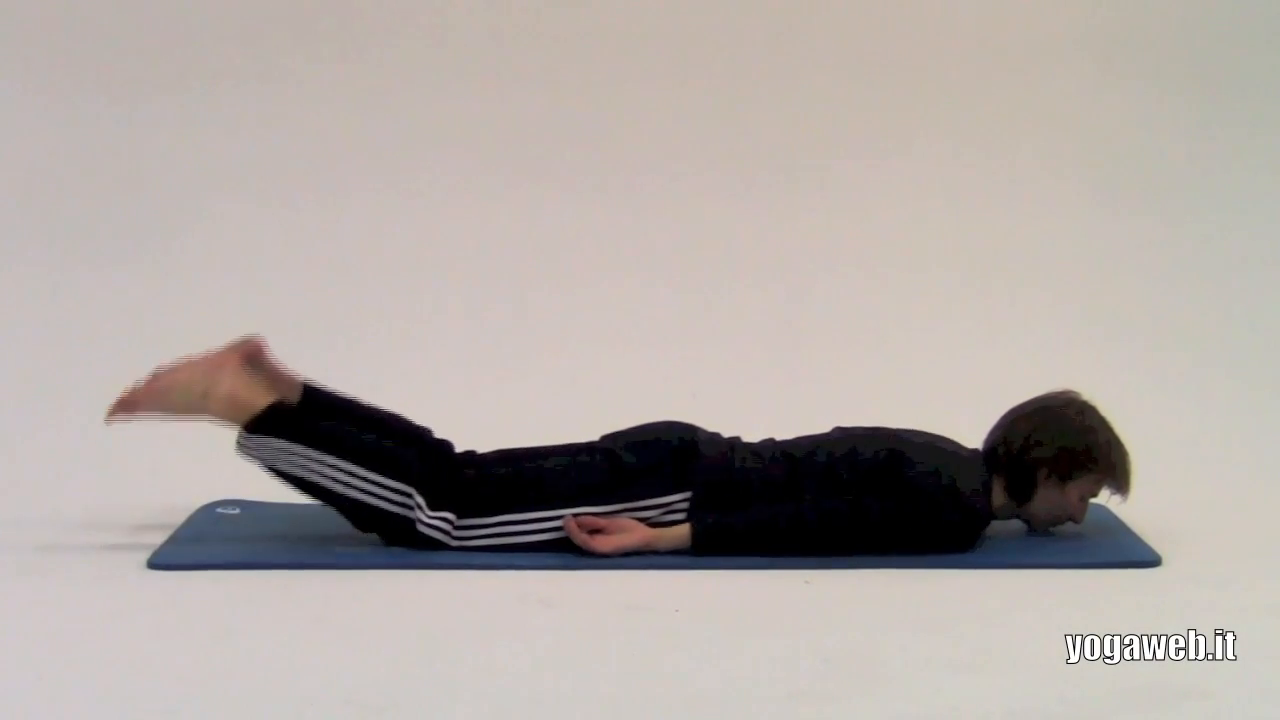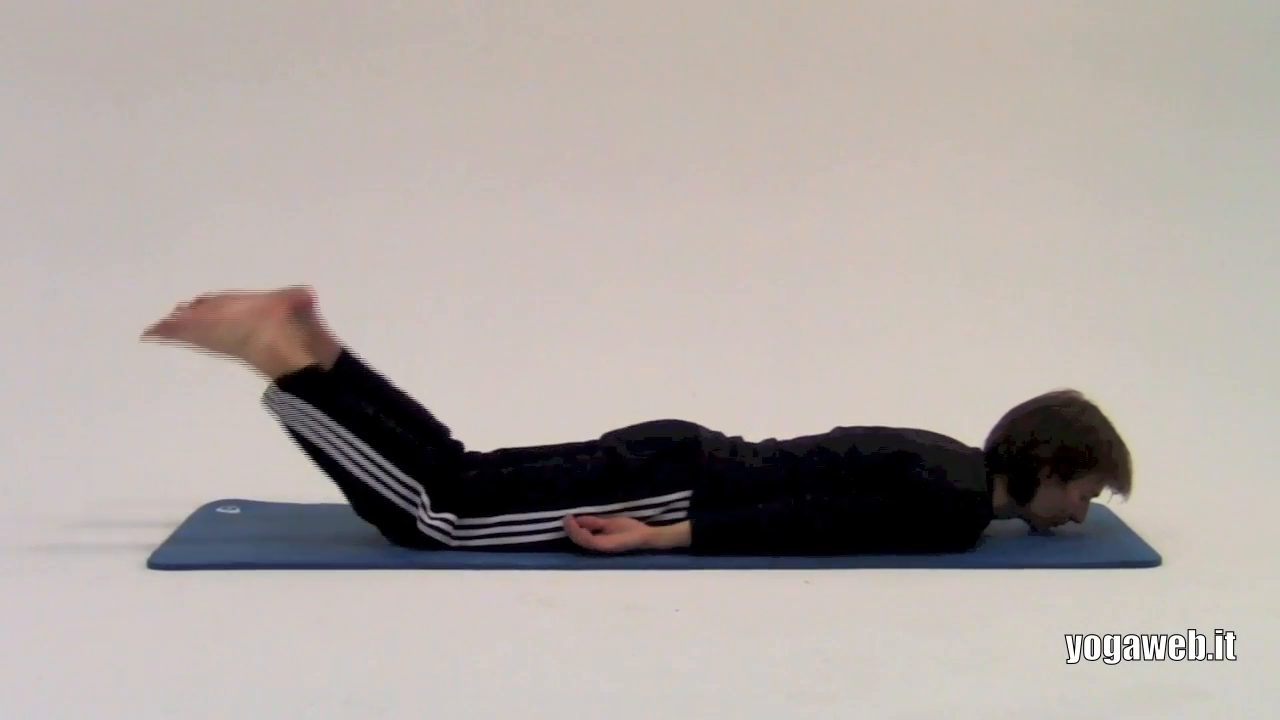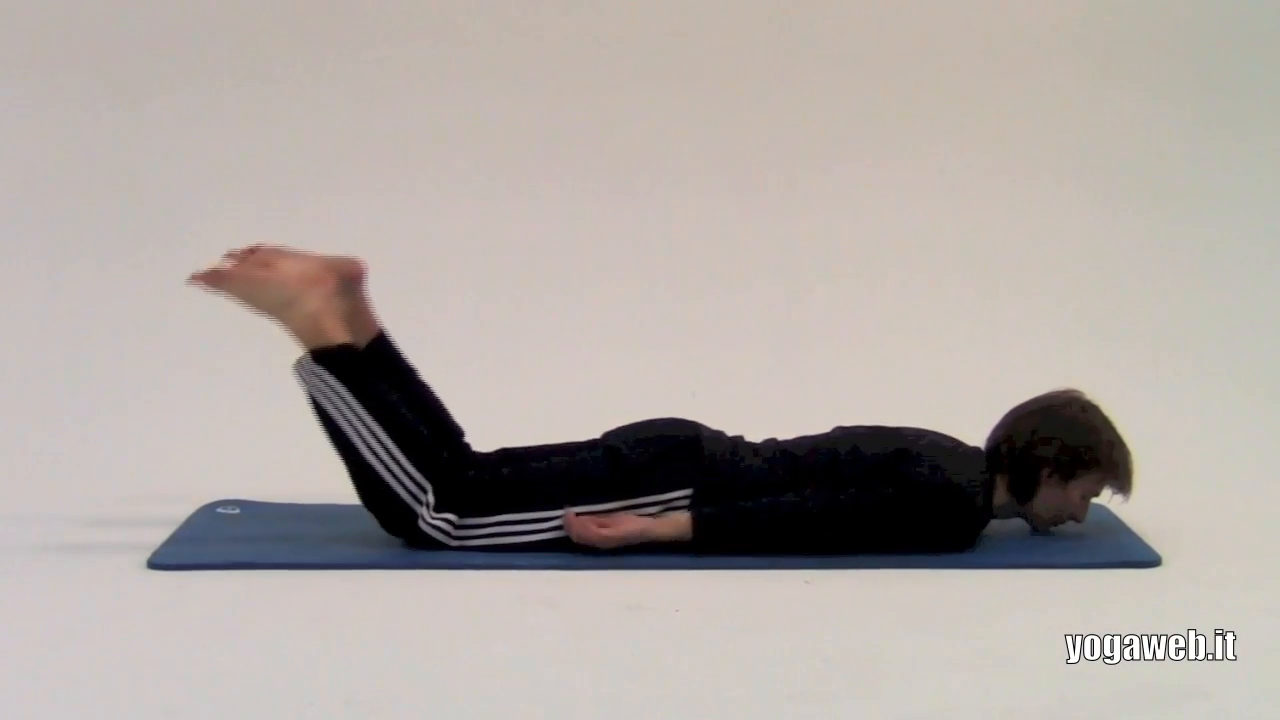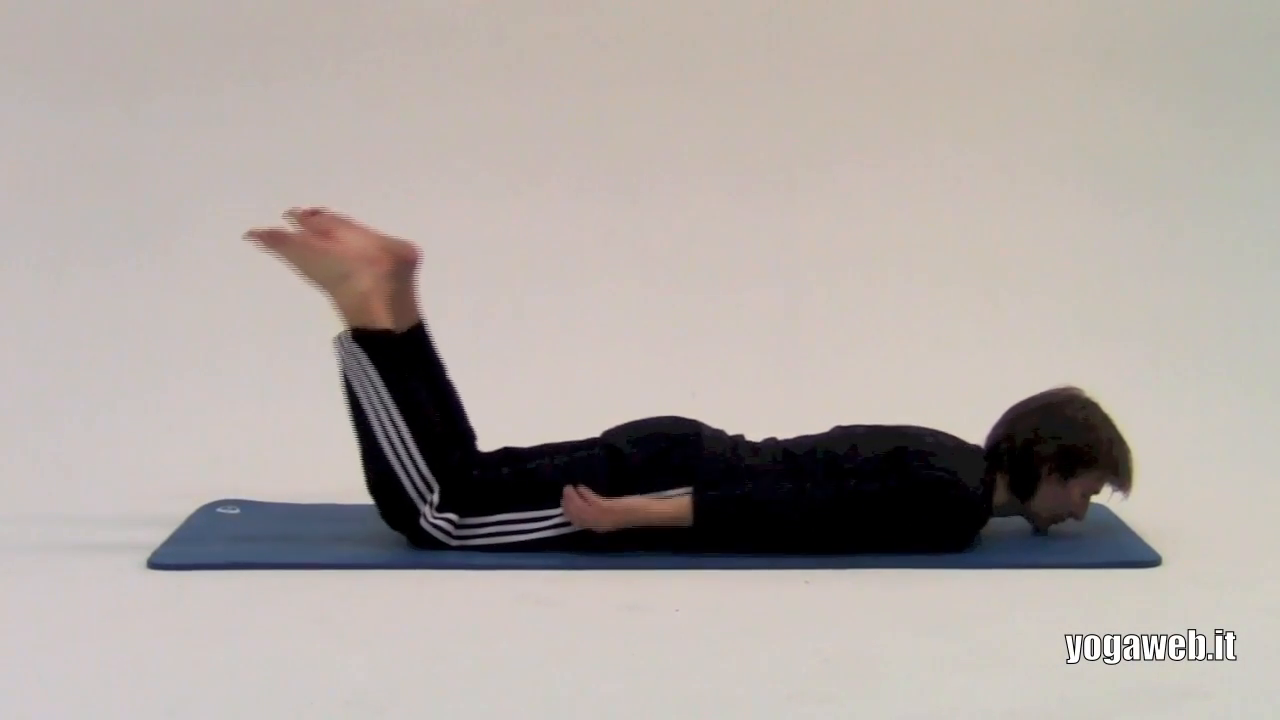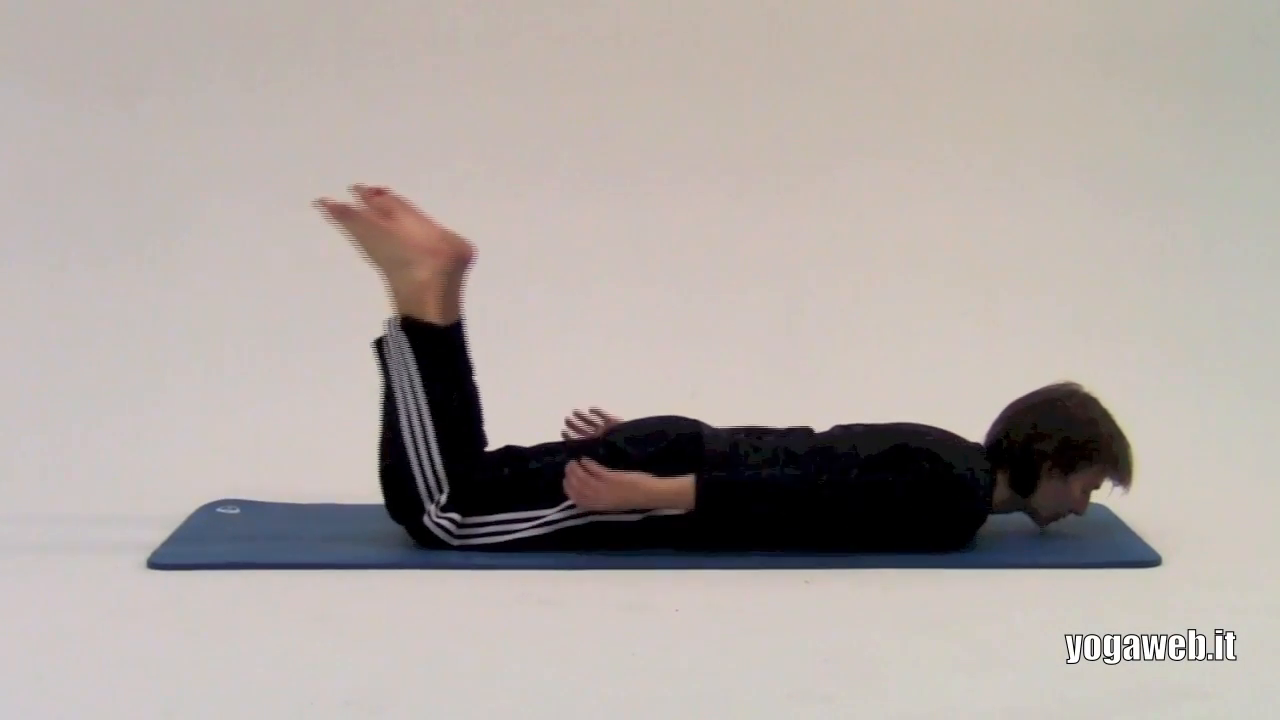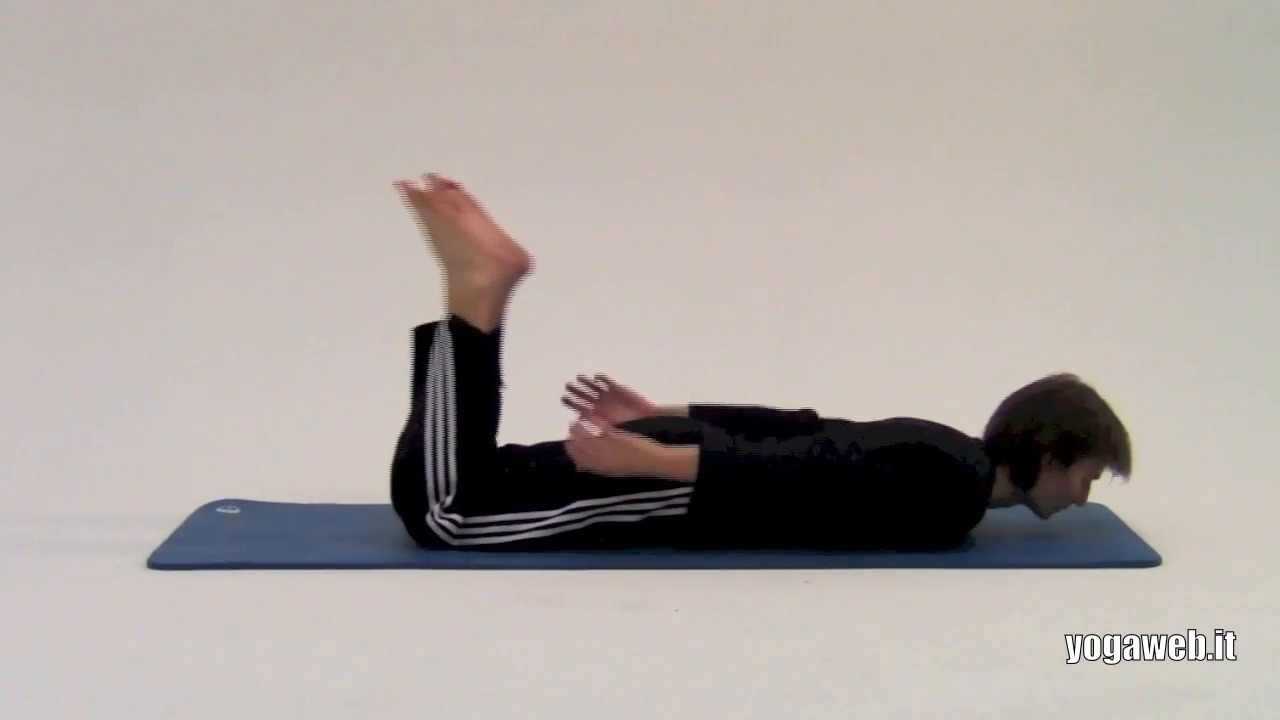
dt=0.2s
person 1, frame 1
left shoulder: (944, 463)
right shoulder: (957, 510)
right elbow: (809, 527)
left wrist: (662, 524)
right wrist: (666, 541)
left hip: (672, 462)
right hip: (669, 489)
left knee: (444, 475)
right knee: (437, 509)
left ankle: (270, 387)
right ankle: (242, 403)
person 1, frame 2
left shoulder: (943, 460)
right shoulder: (956, 510)
right elbow: (809, 523)
right wrist: (664, 538)
left hip: (675, 463)
right hip: (672, 490)
left knee: (446, 471)
right knee: (435, 508)
left ankle: (307, 341)
right ankle: (277, 355)
person 1, frame 3
left shoulder: (946, 462)
right shoulder: (956, 509)
right elbow: (808, 520)
right wrist: (660, 530)
left hip: (677, 458)
right hip: (673, 486)
left knee: (452, 471)
right knee: (437, 507)
left ankle: (344, 311)
right ankle: (319, 320)
person 1, frame 4
left shoulder: (948, 459)
right shoulder: (954, 507)
right elbow: (806, 510)
right wrist: (650, 516)
left hip: (675, 456)
right hip: (675, 483)
left knee: (456, 477)
right knee: (438, 507)
left ankle: (388, 293)
right ankle: (368, 299)
person 1, frame 5
left shoulder: (948, 458)
right shoulder: (953, 504)
right elbow: (809, 500)
right wrist: (656, 495)
left hip: (681, 456)
right hip: (680, 475)
left knee: (460, 481)
right knee: (437, 508)
left ankle: (434, 285)
right ankle: (421, 289)
person 1, frame 6
left shoulder: (948, 452)
right shoulder: (953, 497)
right elbow: (811, 485)
left wrist: (661, 417)
right wrist: (661, 463)
left hip: (682, 460)
right hip: (674, 491)
right knee: (435, 507)
left ankle: (484, 287)
right ankle: (475, 290)
